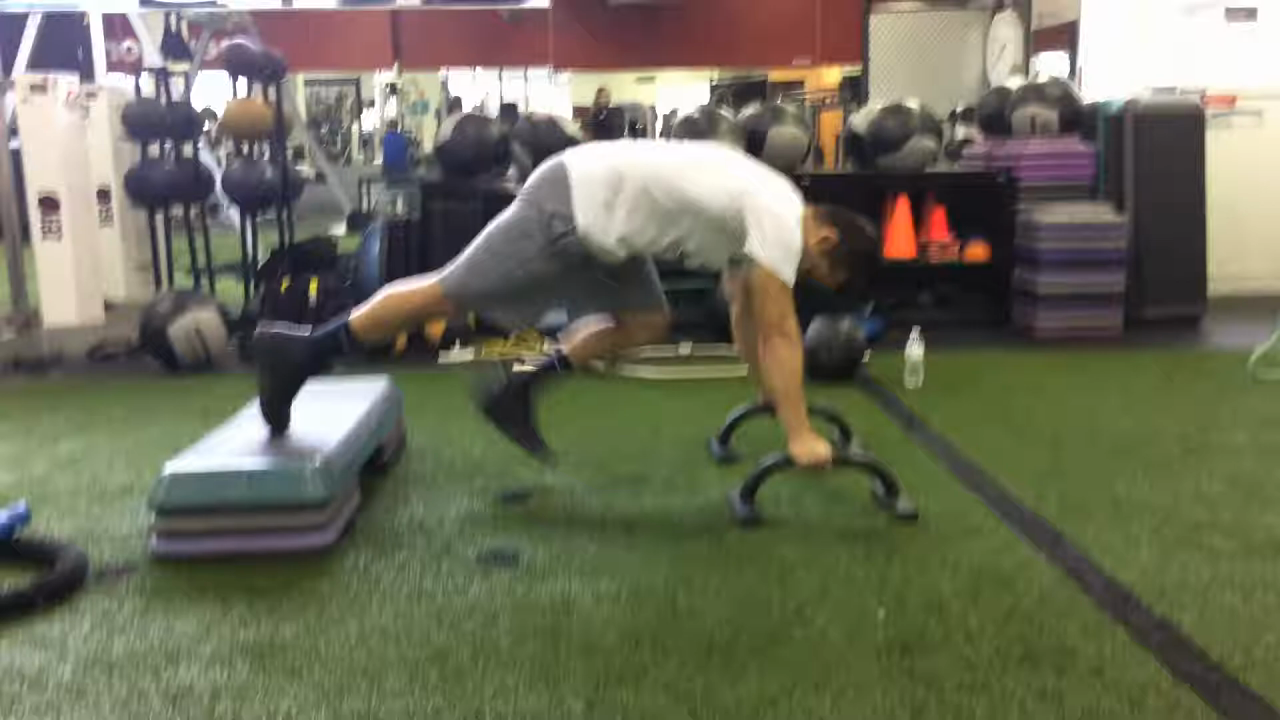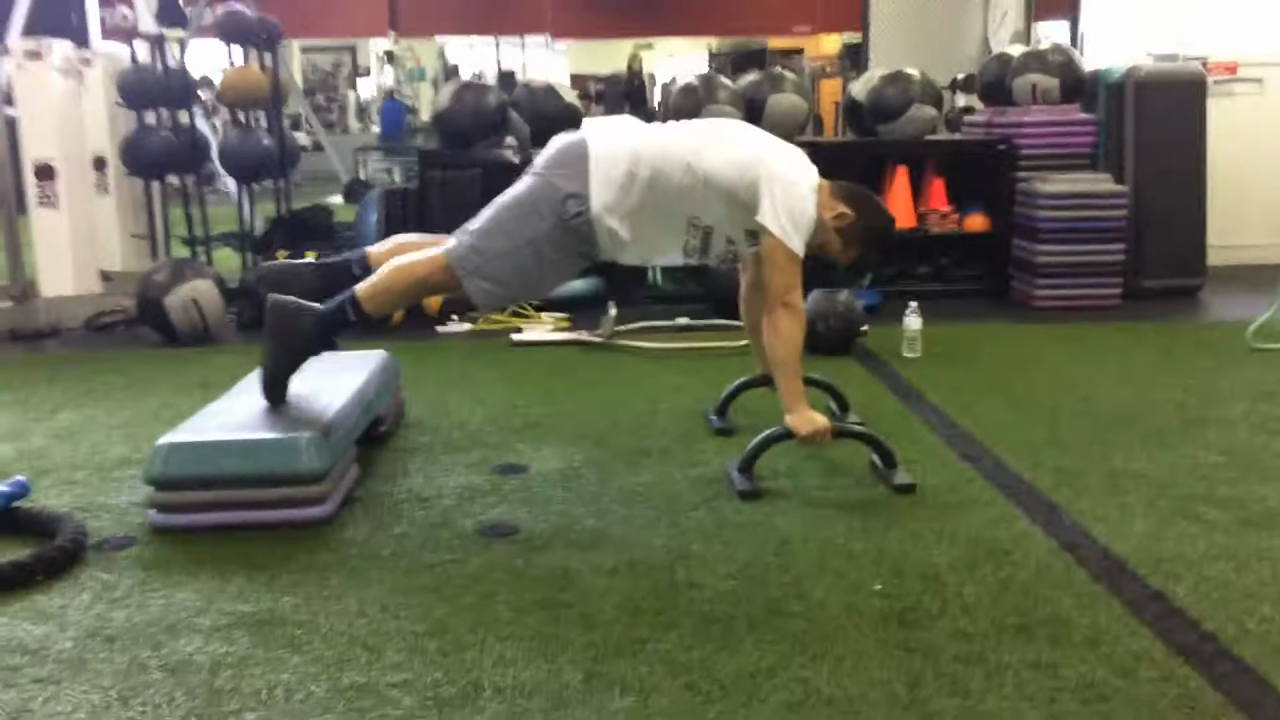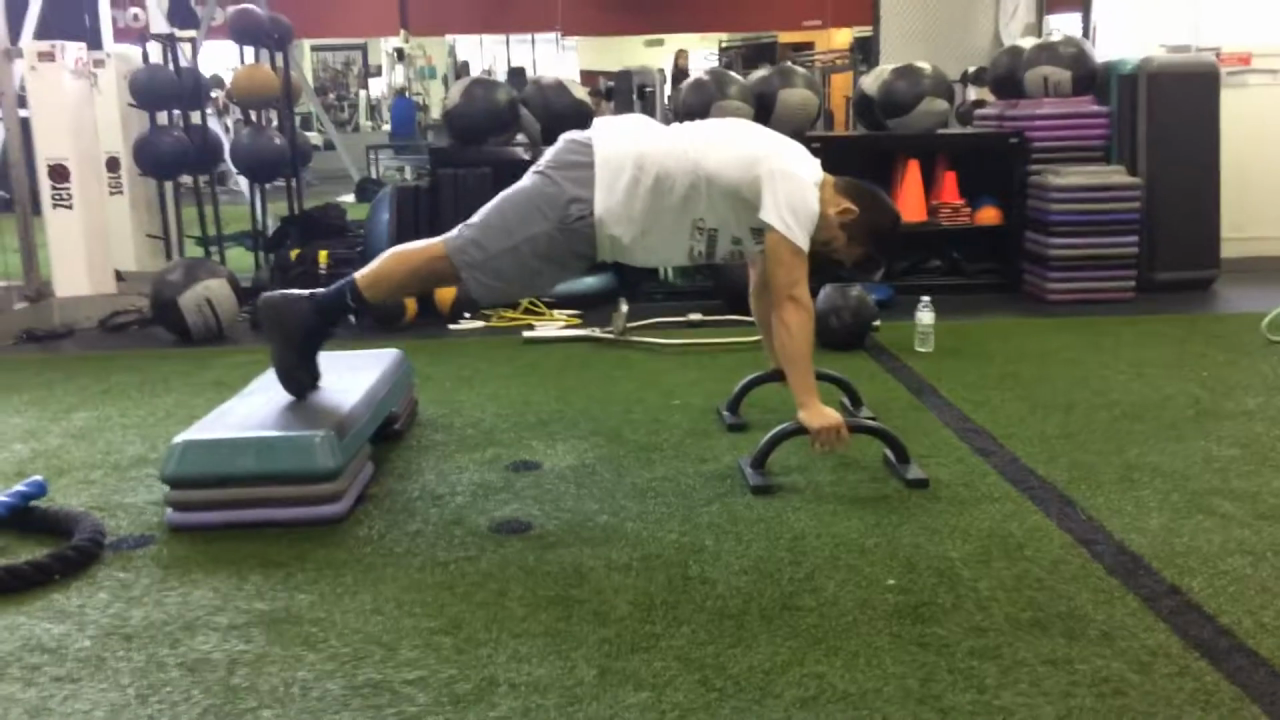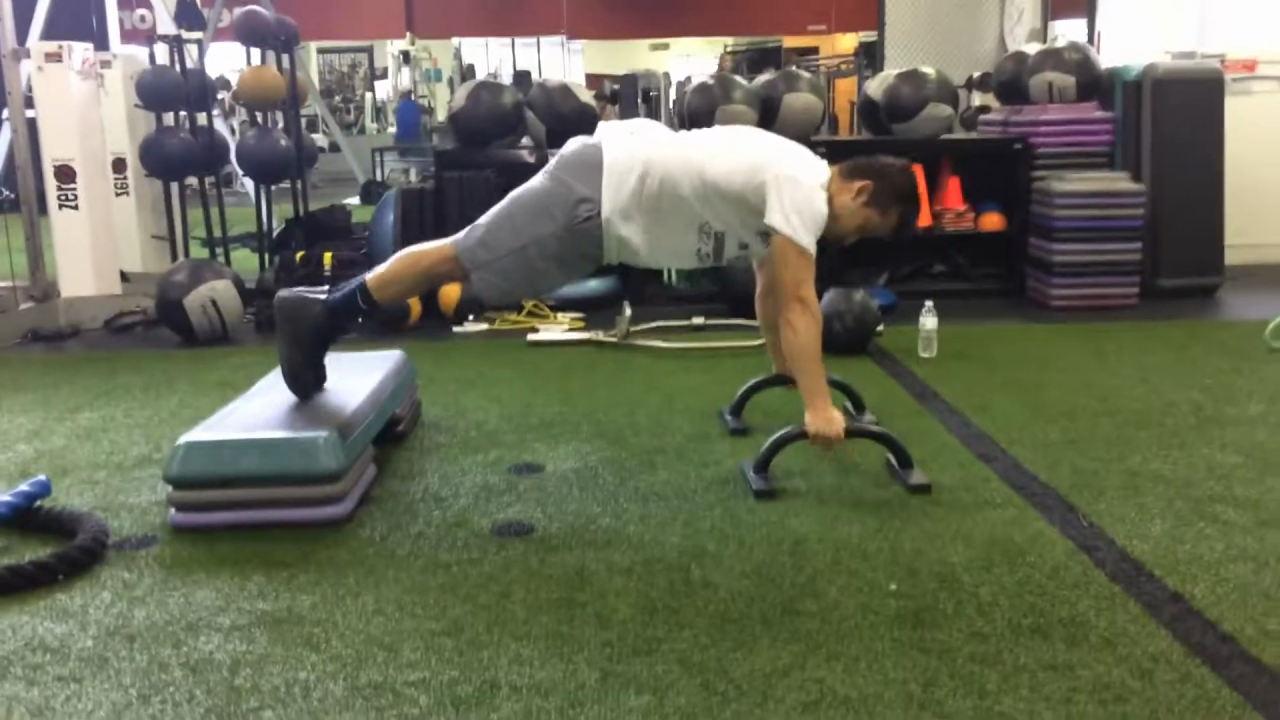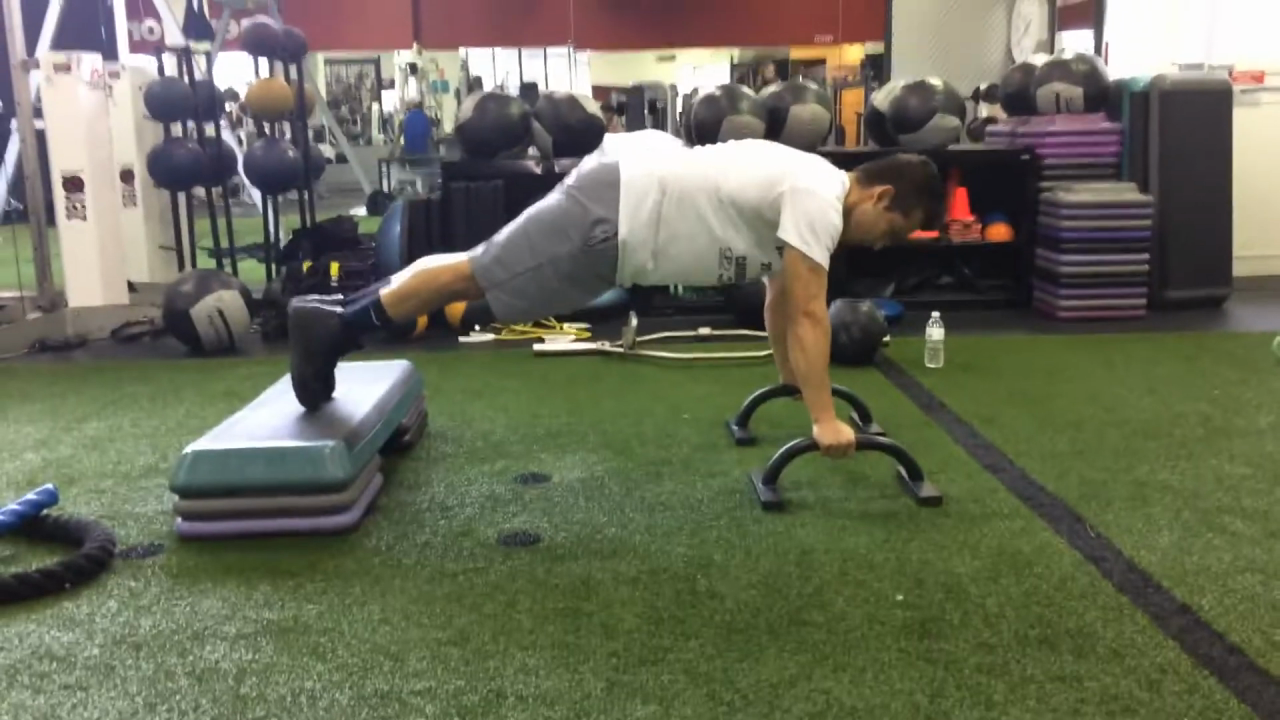
dt=0.4s
person 1, frame 1
left shoulder: (761, 213)
right shoulder: (781, 221)
left elbow: (746, 311)
right elbow: (779, 332)
left wrist: (770, 397)
right wrist: (800, 436)
left hip: (597, 213)
right hip: (576, 207)
left knee: (648, 321)
right knee: (450, 292)
left ankle: (521, 391)
right ankle: (300, 350)
person 1, frame 2
left shoulder: (776, 183)
right shoulder: (795, 195)
left elbow: (756, 287)
right elbow: (784, 304)
left wrist: (770, 370)
right wrist: (796, 408)
left hip: (597, 177)
right hip: (589, 188)
left knee: (462, 253)
right knee: (453, 266)
left ankle: (319, 276)
right ankle: (309, 326)
person 1, frame 3
left shoulder: (780, 181)
right shoulder: (797, 190)
left elbow: (764, 282)
right elbow: (791, 300)
left wrist: (782, 366)
right wrist: (808, 402)
left hip: (603, 177)
right hip: (591, 188)
left knee: (457, 255)
right knee: (451, 256)
left ankle: (315, 307)
right ankle: (307, 312)
person 1, frame 4
left shoulder: (790, 182)
right shoulder: (805, 191)
left elbow: (771, 288)
right elbow: (798, 303)
left wrist: (786, 370)
right wrist: (818, 406)
left hip: (607, 186)
right hip: (597, 192)
left knee: (465, 255)
right knee: (460, 261)
left ankle: (328, 303)
right ankle: (321, 315)
person 1, frame 5
left shoulder: (809, 191)
right shoulder: (820, 203)
left elbow: (781, 296)
right elbow: (808, 314)
left wrist: (790, 376)
right wrist: (824, 418)
left hip: (619, 202)
right hip: (610, 214)
left knee: (478, 269)
right knee: (472, 277)
left ankle: (340, 312)
right ankle: (331, 327)
